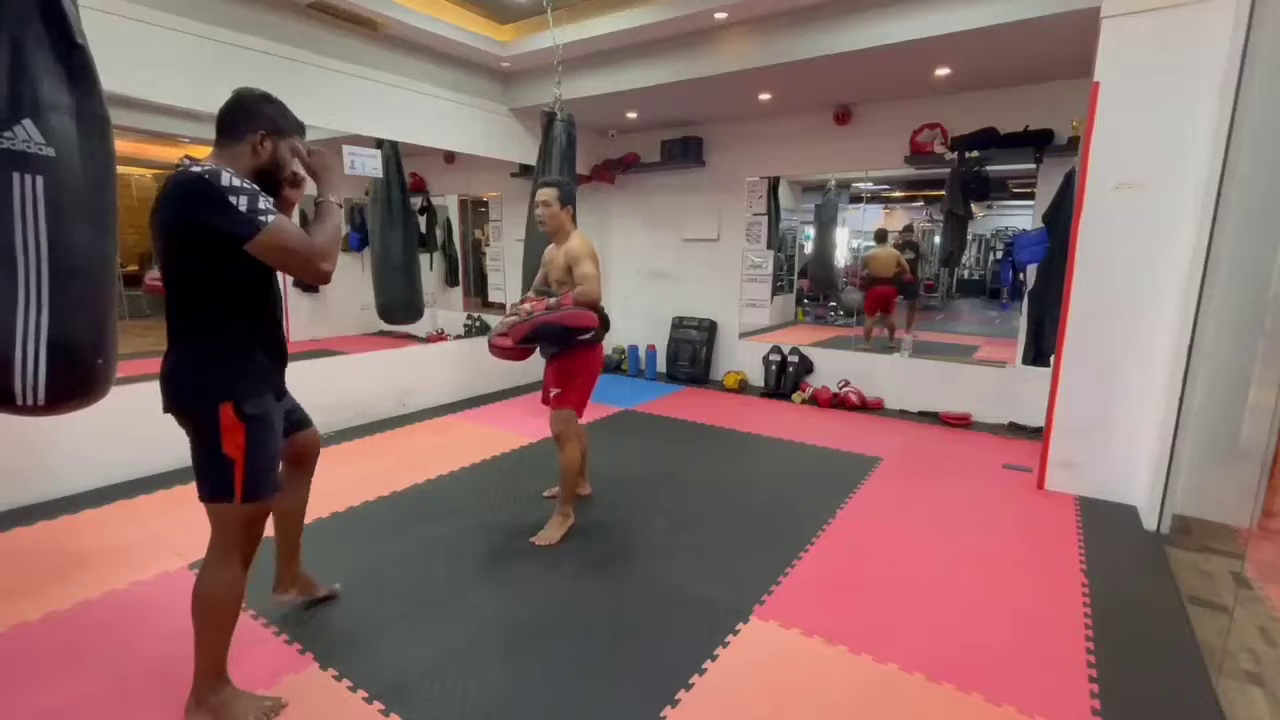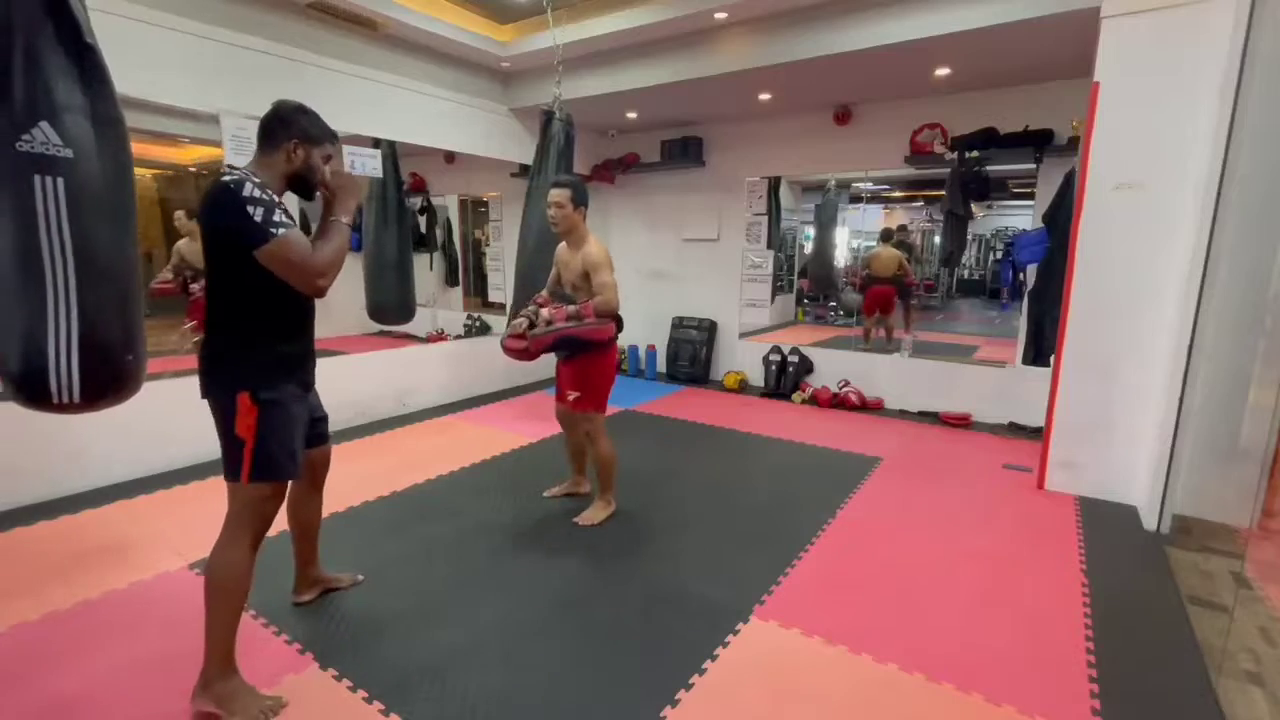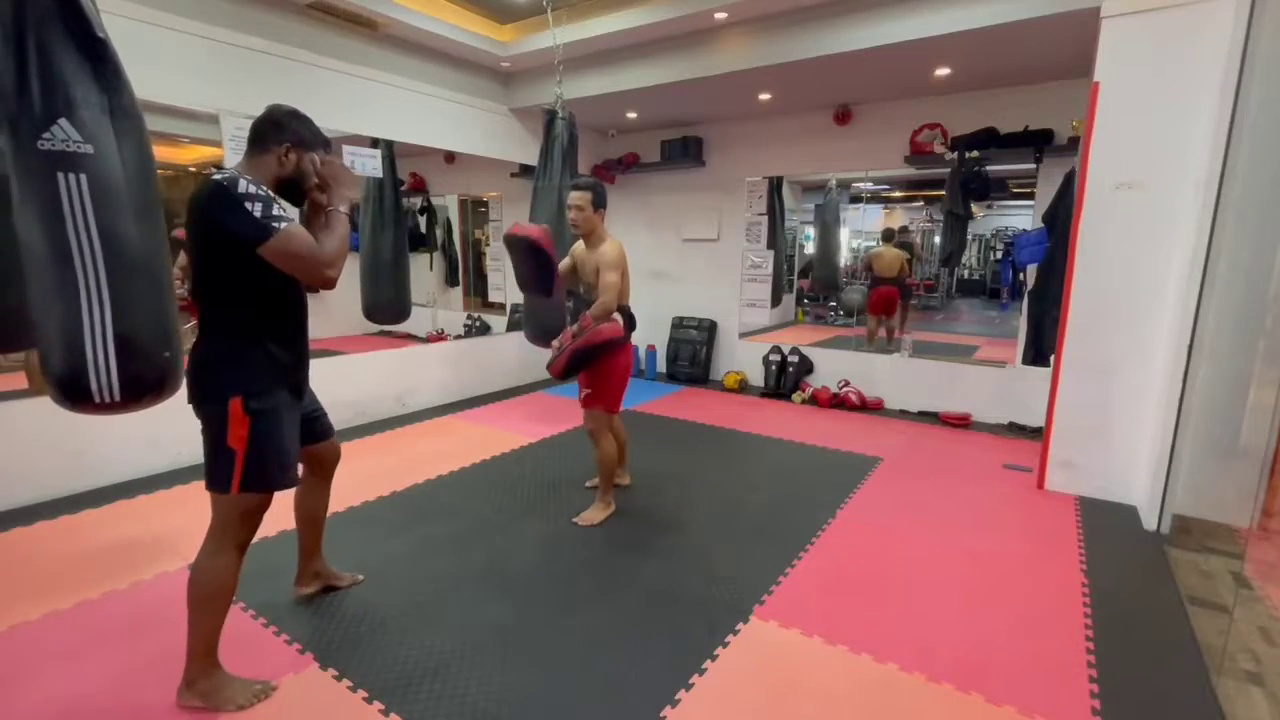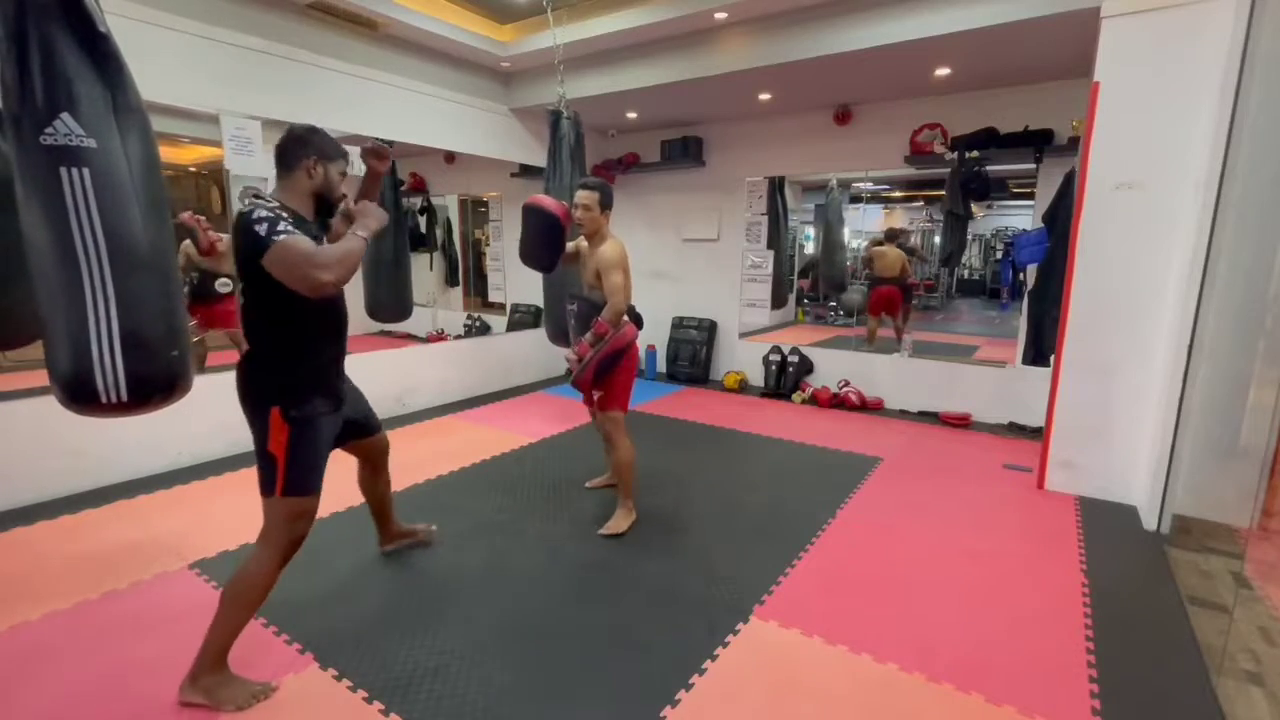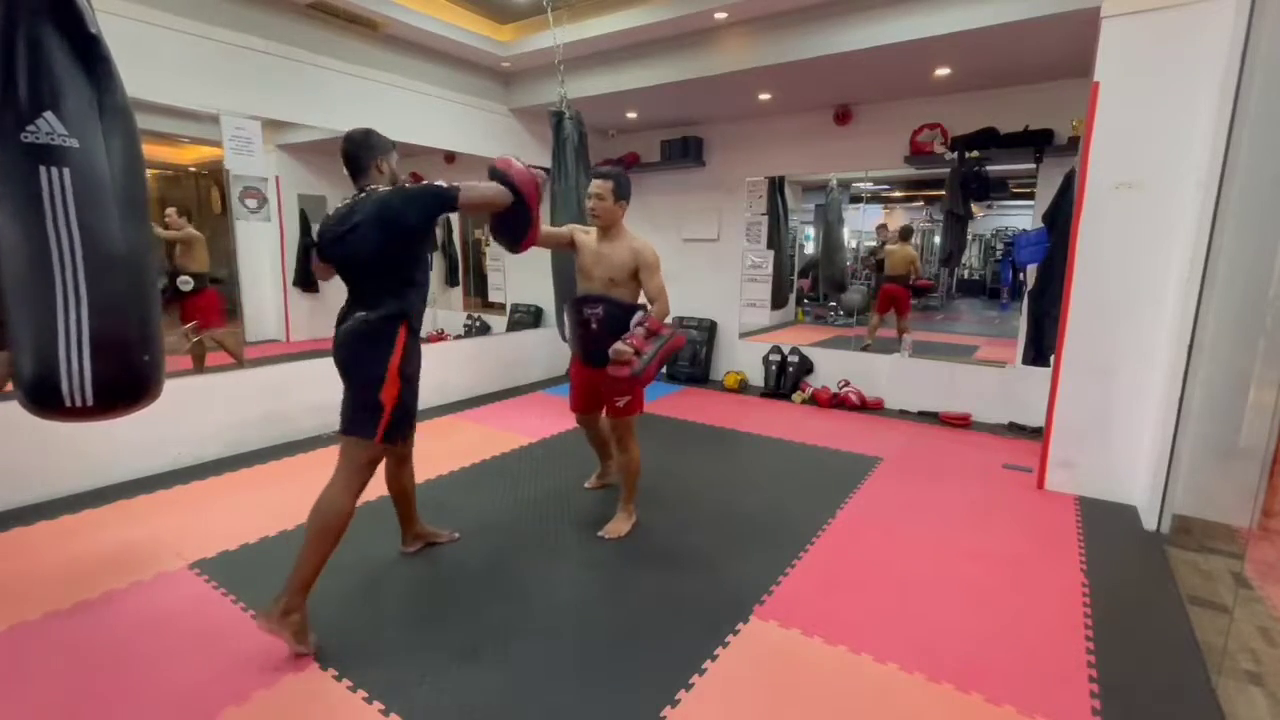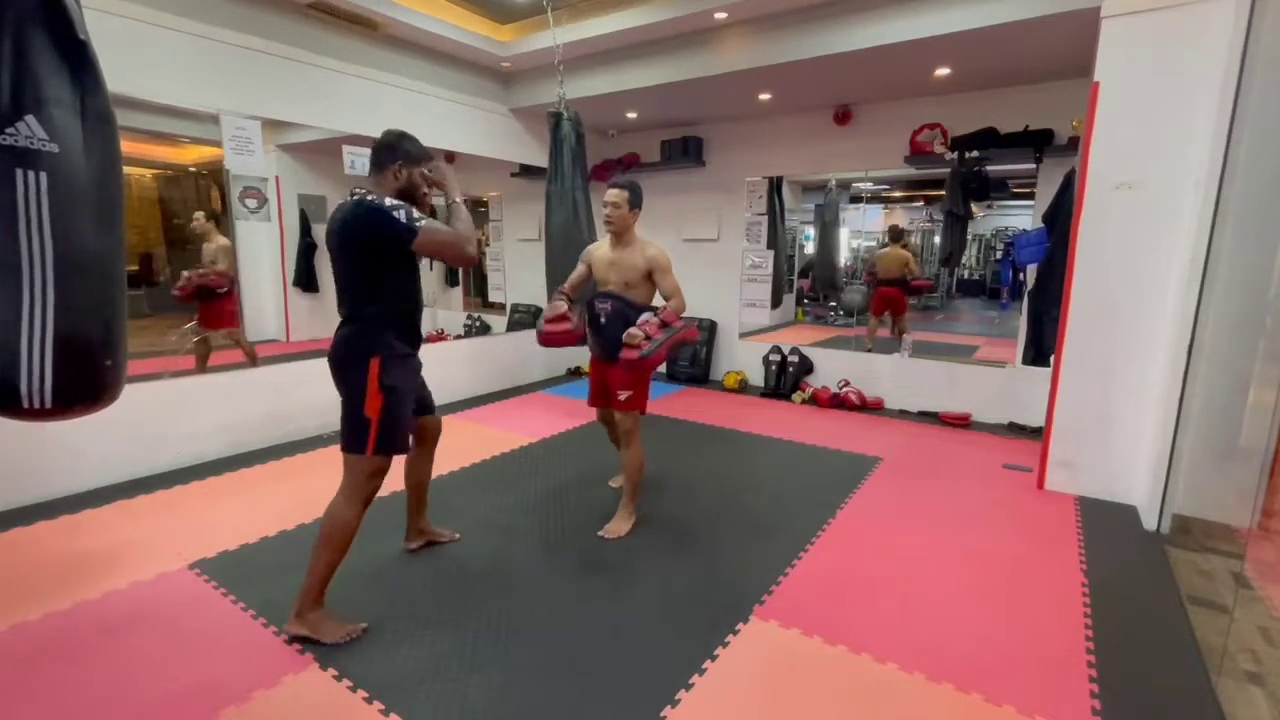
dt=0.4s
person 1, frame 1
left shoulder: (198, 188)
right shoulder: (217, 189)
right elbow: (317, 264)
left wrist: (280, 210)
right wrist: (330, 191)
left hip: (243, 377)
right hip: (225, 387)
left knee: (302, 449)
right knee: (237, 532)
left ankle: (291, 577)
person 1, frame 2
left shoulder: (262, 200)
right shoulder: (241, 196)
left elbow: (301, 266)
right elbow: (315, 277)
left wrist: (329, 212)
right wrist: (345, 210)
left hip: (283, 370)
right hip: (251, 378)
left knee: (314, 466)
right knee: (250, 514)
left ankle: (308, 577)
person 1, frame 3
left shoulder: (253, 200)
right shoulder: (233, 195)
left elbow: (298, 260)
right elbow: (323, 268)
left wrist: (317, 208)
right wrist: (340, 203)
left hip: (277, 374)
right hip: (243, 384)
left knee: (323, 457)
right knee: (236, 524)
left ankle: (311, 570)
right ankle: (200, 676)
person 1, frame 4
left shoulder: (300, 221)
right shoulder: (263, 219)
left elbow: (329, 250)
right elbow: (320, 276)
left wrist: (356, 212)
right wrist: (365, 227)
left hip: (325, 379)
right hip: (287, 394)
left knee: (376, 448)
right knee: (286, 530)
left ankle: (389, 531)
right ankle: (206, 674)
person 1, frame 5
left shoulder: (336, 221)
right shoulder: (412, 199)
left elbow: (322, 271)
right elbow: (498, 197)
right wrist: (447, 195)
left hip: (359, 335)
right hip: (388, 342)
left knee: (400, 441)
right knee: (355, 468)
left ankle: (413, 531)
right ankle: (289, 607)
person 1, frame 6
left shoulder: (352, 212)
right shoulder: (381, 212)
right elbow: (465, 251)
left wrist: (420, 211)
right wrist: (453, 195)
left hip: (380, 350)
right hip: (376, 356)
left knee: (428, 429)
right knee: (363, 479)
left ankle: (418, 527)
right ankle: (308, 610)
person 2, frame 1
left shoulder: (578, 247)
right shoulder: (550, 251)
left elbow: (591, 293)
right elbow: (535, 292)
left wrist: (545, 306)
right wrist: (521, 314)
left hip: (580, 348)
right hip: (561, 346)
left knee: (562, 428)
right knee: (568, 422)
left ankle: (564, 513)
right ankle: (579, 483)
person 2, frame 2
left shoulder: (593, 253)
right shoulder: (561, 251)
left elbow: (610, 303)
right elbow: (550, 292)
right wrist: (527, 317)
left hip: (594, 351)
right hip: (571, 348)
left knee: (591, 426)
right knee: (566, 416)
left ankle: (606, 499)
right ankle: (577, 480)
person 2, frame 3
left shoulder: (608, 252)
right shoulder: (578, 249)
left elbow: (607, 306)
right elbow: (557, 278)
left hip: (611, 348)
left knee: (596, 423)
right knee: (603, 417)
left ankle: (605, 499)
right ankle: (618, 472)
person 2, frame 4
left shoulder: (610, 252)
right shoulder: (584, 245)
left elbow: (617, 307)
left knee: (612, 426)
right knee: (601, 417)
left ankle: (626, 507)
right ankle: (616, 473)
person 2, frame 5
left shoulder: (640, 252)
right shoulder: (578, 236)
left elbow: (661, 306)
right elbow: (533, 234)
left hip: (619, 356)
right hip: (583, 353)
left knee: (624, 432)
right knee: (586, 418)
left ankle: (627, 510)
right ankle: (607, 469)
person 2, frame 6
left shoulder: (651, 255)
right shoulder: (593, 252)
left elbow: (677, 302)
right elbow: (569, 288)
left wrist: (649, 330)
right wrist: (560, 300)
right hip: (601, 352)
left knee: (629, 428)
right knee: (606, 418)
left ankle: (628, 510)
right ankle: (631, 468)
